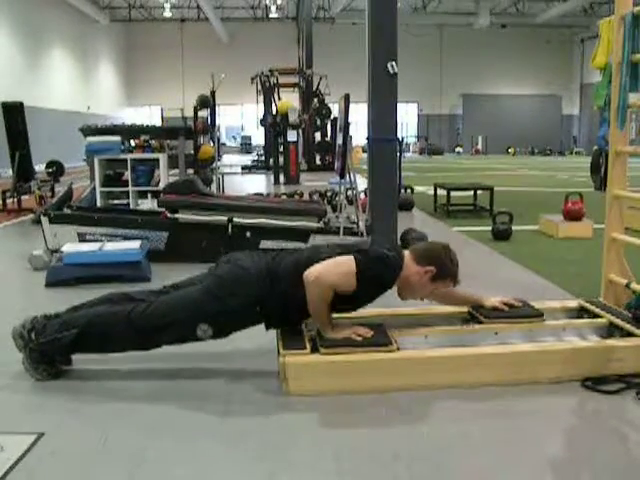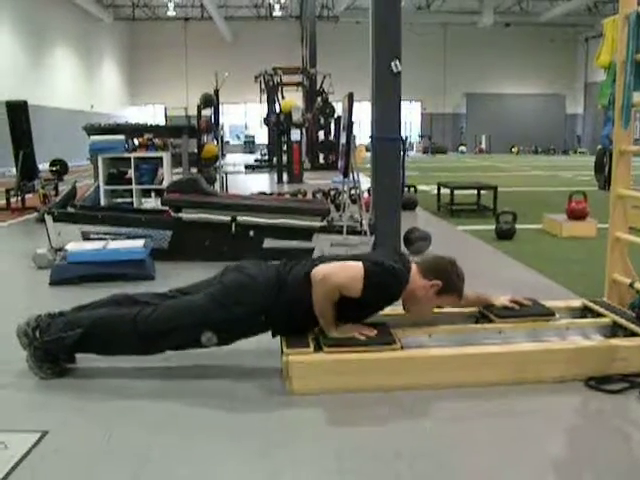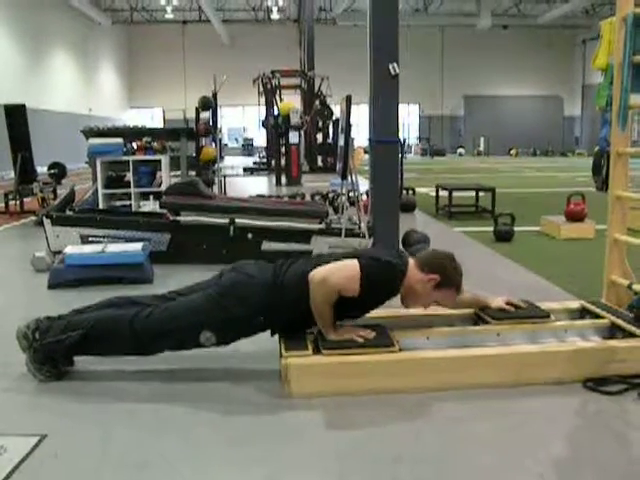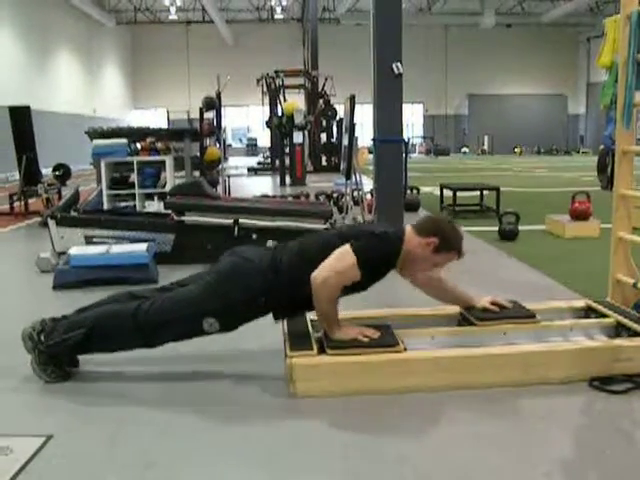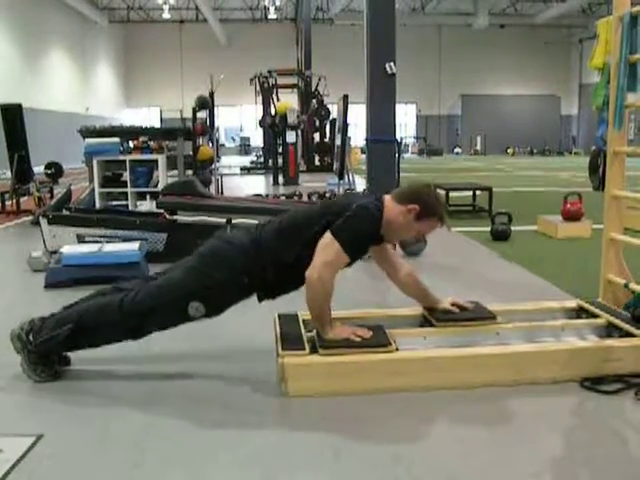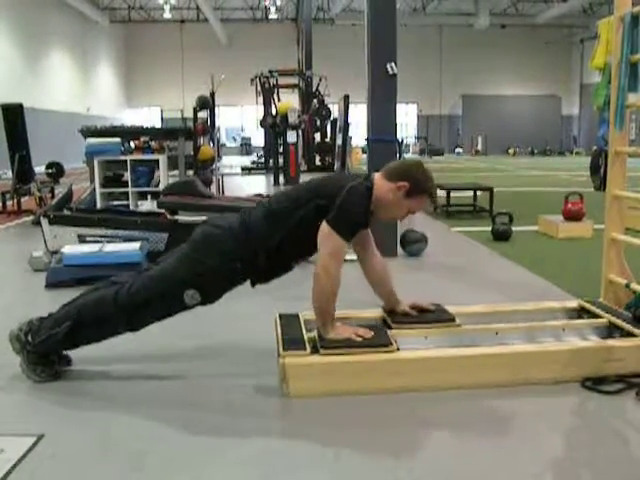
dt=0.4s
person 1, frame 1
left shoulder: (393, 257)
right shoulder: (384, 266)
left elbow: (435, 290)
right elbow: (316, 278)
left wrist: (481, 300)
right wrist: (328, 328)
left hip: (248, 272)
right hip: (245, 294)
left knee: (149, 307)
right knee: (145, 324)
left ankle: (50, 328)
right ankle: (43, 339)
person 1, frame 2
left shoulder: (401, 267)
right shoulder: (390, 280)
left elbow: (446, 291)
right elbow: (324, 276)
left wrist: (491, 299)
right wrist: (332, 328)
left hip: (254, 281)
right hip: (252, 303)
left knee: (155, 310)
right knee: (149, 329)
left ankle: (54, 325)
right ankle: (49, 337)
person 1, frame 3
left shoulder: (397, 264)
right shoulder: (388, 273)
left elbow: (442, 294)
right elbow: (321, 278)
left wrist: (487, 301)
right wrist: (329, 330)
left hip: (253, 280)
right hip: (251, 302)
left knee: (153, 311)
right knee: (147, 329)
left ankle: (53, 329)
right ankle: (48, 340)
person 1, frame 4
left shoulder: (394, 242)
right shoulder: (384, 244)
left elbow: (427, 284)
right elbow: (322, 277)
left wrist: (472, 301)
right wrist: (334, 329)
left hip: (252, 267)
right hip: (251, 286)
left knee: (155, 304)
right knee: (151, 322)
left ankle: (59, 329)
right ankle: (52, 340)
person 1, frame 5
left shoulder: (373, 215)
right shoulder: (365, 216)
left elbow: (399, 270)
right elbow: (317, 274)
left wrist: (435, 303)
right wrist: (327, 328)
left hip: (236, 253)
right hip: (234, 268)
left knee: (139, 298)
right knee: (137, 311)
left ankle: (46, 331)
right ankle: (39, 340)
person 1, frame 6
left shoulder: (358, 195)
right shoulder: (355, 196)
left elbow: (370, 258)
right elbow: (326, 266)
left wrist: (396, 305)
right wrist: (328, 328)
left hip: (229, 240)
right hip: (227, 253)
left knee: (137, 291)
right knee: (134, 303)
left ankle: (43, 333)
right ankle: (36, 340)
